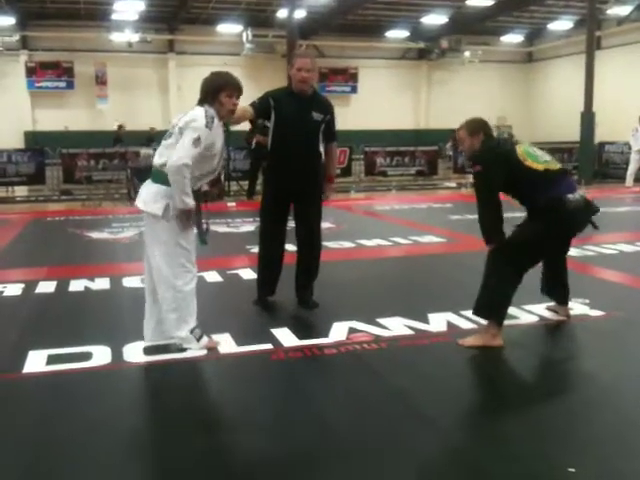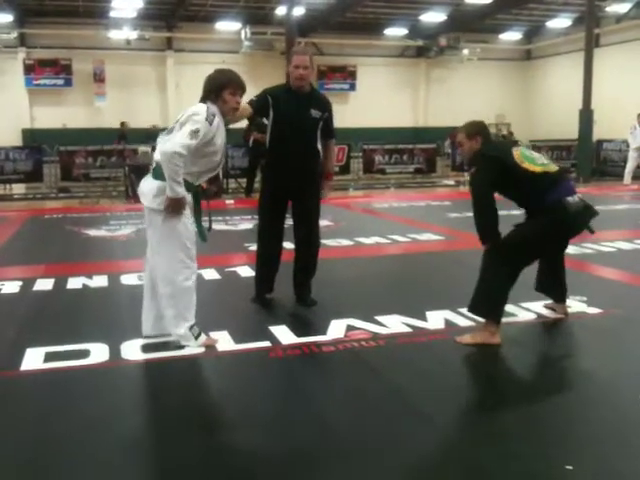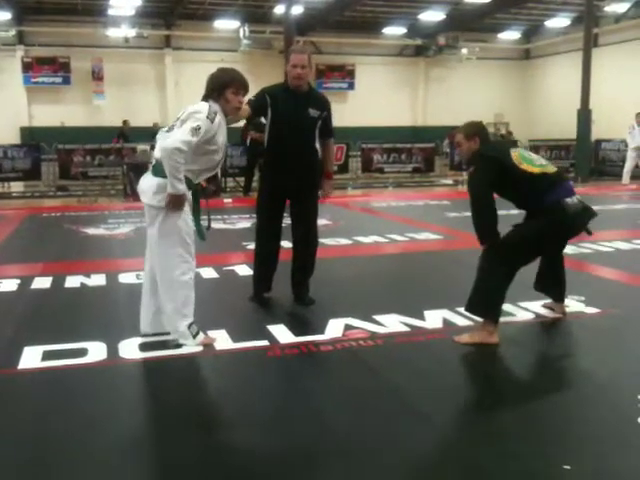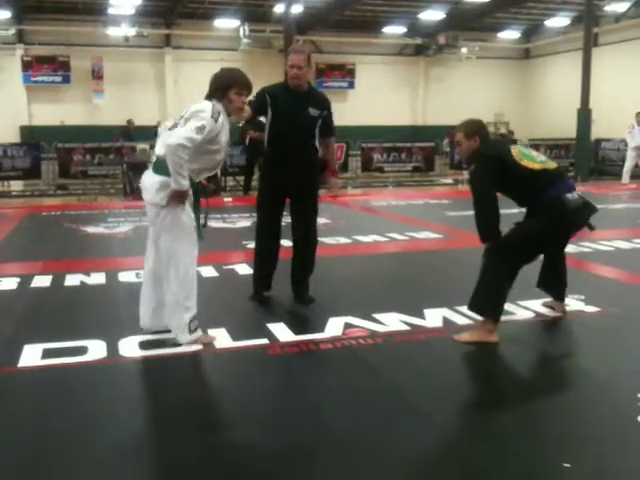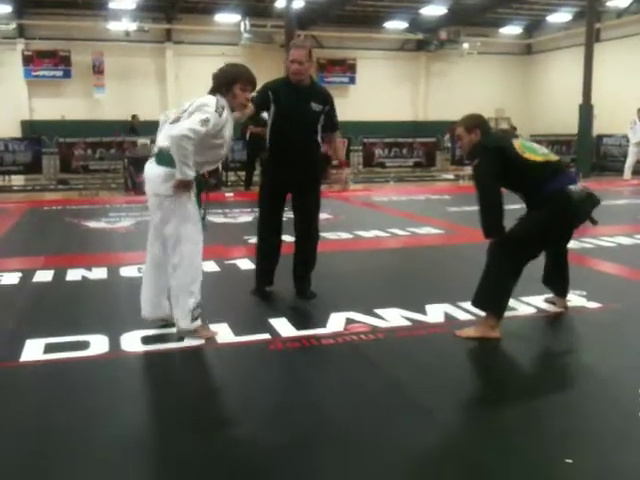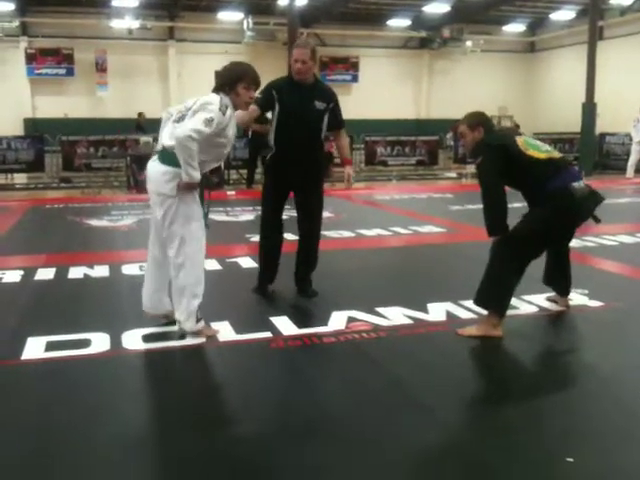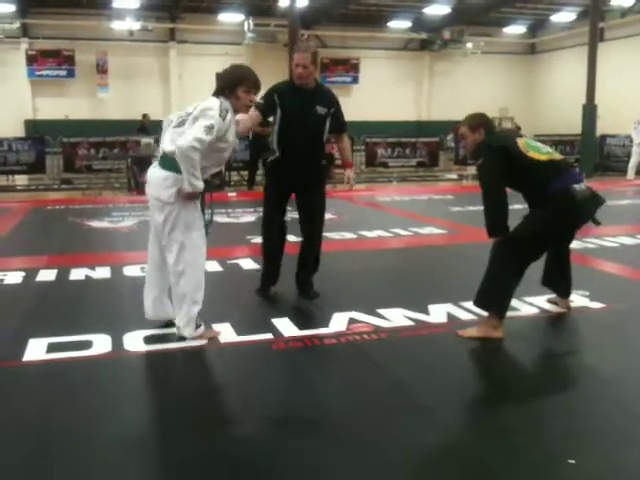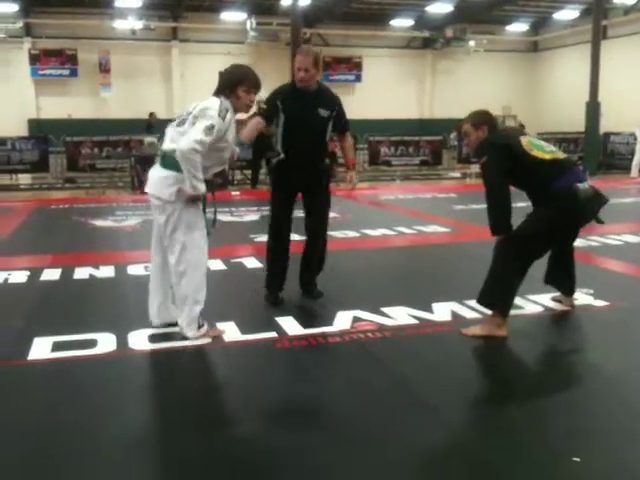
dt=0.1s
person 1, frame 1
left shoulder: (204, 119)
right shoulder: (204, 122)
left elbow: (181, 161)
right elbow: (178, 164)
right wrist: (186, 204)
left hip: (161, 196)
right hip: (168, 199)
left knee: (162, 268)
right knee: (179, 269)
left ankle: (159, 331)
right ankle: (187, 336)
person 1, frame 2
left shoulder: (207, 116)
right shoulder: (206, 117)
left elbow: (168, 143)
right elbow: (171, 151)
right wrist: (175, 193)
left hip: (163, 189)
right hip: (166, 193)
left knee: (162, 262)
right knee: (180, 266)
left ankle: (157, 324)
right ankle: (185, 333)
person 1, frame 3
left shoulder: (208, 114)
right shoulder: (208, 115)
left elbow: (165, 136)
right elbow: (171, 147)
right wrist: (176, 189)
left hip: (161, 186)
right hip: (166, 191)
left knee: (162, 260)
right knee: (178, 262)
left ankle: (156, 322)
right ankle: (184, 331)
person 1, frame 4
left shoulder: (207, 111)
right shoulder: (212, 115)
left elbow: (168, 133)
right elbow: (175, 144)
right wrist: (180, 185)
left hip: (159, 182)
right hip: (168, 187)
left knee: (161, 256)
right knee: (181, 259)
left ankle: (156, 319)
right ankle: (186, 329)
person 1, frame 5
left shoulder: (211, 105)
right shoulder: (216, 110)
left elbow: (168, 120)
right elbow: (179, 135)
left wrist: (163, 154)
right wrist: (185, 175)
left hip: (161, 172)
right hip: (171, 178)
left knee: (162, 245)
right knee: (187, 247)
left ankle: (156, 307)
right ankle: (188, 318)
person 1, frame 6
left shoulder: (210, 102)
right shoulder: (219, 108)
left elbow: (170, 114)
right elbow: (186, 136)
left wrist: (166, 148)
right wrist: (191, 176)
left hip: (162, 170)
right hip: (174, 176)
left knee: (164, 245)
right knee: (189, 247)
left ankle: (158, 304)
right ankle: (190, 319)
person 1, frame 7
left shoulder: (211, 107)
right shoulder: (220, 113)
left elbow: (171, 121)
right elbow: (187, 146)
left wrist: (167, 156)
right wrist: (194, 186)
left hip: (163, 177)
right hip: (174, 183)
left knee: (164, 249)
right knee: (189, 253)
left ankle: (160, 310)
right ankle: (190, 324)
person 1, frame 8
left shoulder: (213, 108)
right shoulder: (220, 113)
left elbow: (174, 130)
right elbow: (188, 148)
right wrist: (197, 188)
left hip: (165, 178)
right hip: (175, 183)
left knee: (168, 251)
right knee: (191, 253)
left ankle: (164, 313)
right ankle: (193, 324)
person 2, frame 1
left shoulder: (324, 106)
right shoulder: (275, 98)
left elbow: (330, 145)
right elbow: (248, 111)
left wrist: (329, 179)
left hip: (310, 182)
right hip: (277, 180)
left knee: (310, 239)
right knee: (271, 237)
left ankle: (305, 292)
right ankle: (265, 292)
person 2, frame 2
left shoulder: (322, 103)
right shoulder: (273, 96)
left elbow: (328, 142)
right elbow: (247, 110)
left wrist: (327, 176)
left hip: (308, 180)
right hip: (275, 177)
left knee: (308, 237)
right knee: (269, 234)
left ankle: (303, 289)
right ankle: (263, 290)
person 2, frame 3
left shoulder: (320, 102)
right shoulder: (271, 94)
left elbow: (327, 142)
right elbow: (245, 109)
left wrist: (327, 176)
left hip: (306, 179)
right hip: (273, 176)
left knee: (306, 236)
right knee: (267, 233)
left ankle: (301, 289)
right ankle: (261, 289)
person 2, frame 4
left shoulder: (320, 101)
right shoulder: (271, 94)
left elbow: (327, 140)
right elbow: (246, 111)
left wrist: (332, 173)
left hip: (306, 177)
right hip: (274, 174)
left knee: (305, 235)
right knee: (267, 232)
left ankle: (301, 287)
right ankle: (261, 286)
person 2, frame 5
left shoulder: (322, 96)
right shoulder: (273, 89)
left elbow: (332, 134)
right elbow: (249, 108)
left hip: (308, 172)
right hip: (275, 169)
left knee: (307, 229)
right knee: (269, 226)
left ankle: (302, 283)
right ankle: (263, 282)
person 2, frame 6
left shoulder: (326, 95)
right shoulder: (277, 88)
left elbow: (338, 131)
right elbow: (253, 110)
left wrist: (347, 162)
right wrist: (233, 123)
left hip: (311, 170)
right hip: (278, 167)
left knee: (310, 227)
right knee: (270, 224)
left ankle: (303, 280)
right ankle: (265, 280)
person 2, frame 7
left shoulder: (328, 98)
right shoulder: (278, 92)
left elbow: (340, 135)
right elbow: (255, 116)
left wrist: (348, 166)
right wrist: (235, 133)
left hip: (312, 172)
right hip: (280, 170)
left knee: (312, 230)
right knee: (273, 226)
left ankle: (305, 282)
right ankle: (267, 282)
person 2, frame 8
left shoulder: (330, 99)
right shoulder: (282, 94)
left elbow: (343, 135)
right elbow: (259, 121)
left wrist: (350, 168)
right wrist: (239, 143)
left hip: (316, 172)
right hip: (285, 170)
left knee: (317, 229)
right knee: (279, 227)
left ankle: (308, 282)
right ankle: (273, 286)
person 3, frame 1
left shoulder: (485, 156)
right shoulder: (509, 149)
left elbow: (488, 203)
left wrist: (494, 240)
right wrist: (528, 231)
left hip: (557, 211)
right hip: (575, 206)
left knee: (504, 258)
right knee: (553, 251)
left ankle: (492, 332)
right ankle: (562, 304)
person 3, frame 2
left shoulder: (483, 158)
right shoulder: (508, 151)
left elbow: (483, 204)
left wrist: (490, 241)
right wrist: (521, 235)
left hip: (556, 213)
right hip: (575, 208)
left knee: (499, 257)
right knee: (550, 248)
left ankle: (490, 330)
right ankle: (559, 303)
person 3, frame 3
left shoulder: (482, 159)
right shoulder: (506, 152)
left elbow: (482, 204)
left wrist: (488, 240)
left hip: (555, 214)
right hip: (574, 209)
left knee: (497, 256)
right knee: (549, 247)
left ankle: (488, 329)
right ankle: (558, 302)
person 3, frame 4
left shoulder: (482, 157)
right shoulder: (506, 150)
left elbow: (484, 202)
left wrist: (490, 239)
left hip: (556, 209)
right hip: (574, 205)
left knee: (500, 255)
right knee: (552, 245)
left ankle: (488, 328)
right ankle: (558, 301)
person 3, frame 5
left shoulder: (484, 150)
right shoulder: (508, 144)
left elbow: (489, 197)
left wrist: (494, 234)
left hip: (558, 202)
right hip: (577, 198)
left knee: (504, 250)
right knee: (554, 241)
left ankle: (490, 324)
right ankle: (560, 296)
person 3, frame 6
left shoulder: (487, 148)
right shoulder: (509, 141)
left elbow: (493, 195)
left wrist: (498, 232)
right wrist: (532, 227)
left hip: (561, 199)
right hip: (579, 195)
left knee: (508, 249)
right knee: (556, 240)
left ankle: (492, 323)
right ankle: (562, 295)
person 3, frame 7
left shoulder: (488, 150)
right shoulder: (511, 143)
left elbow: (494, 196)
left wrist: (498, 233)
right wrist: (532, 228)
left hip: (562, 201)
right hip: (580, 197)
left knee: (508, 250)
right knee: (557, 242)
left ankle: (492, 324)
right ankle: (563, 296)
person 3, frame 8
left shoulder: (491, 147)
right shoulder: (514, 140)
left elbow: (497, 195)
left wrist: (501, 232)
left hip: (564, 200)
right hip: (584, 195)
left knee: (512, 248)
right knee: (560, 240)
left ankle: (496, 323)
right ankle: (567, 295)
